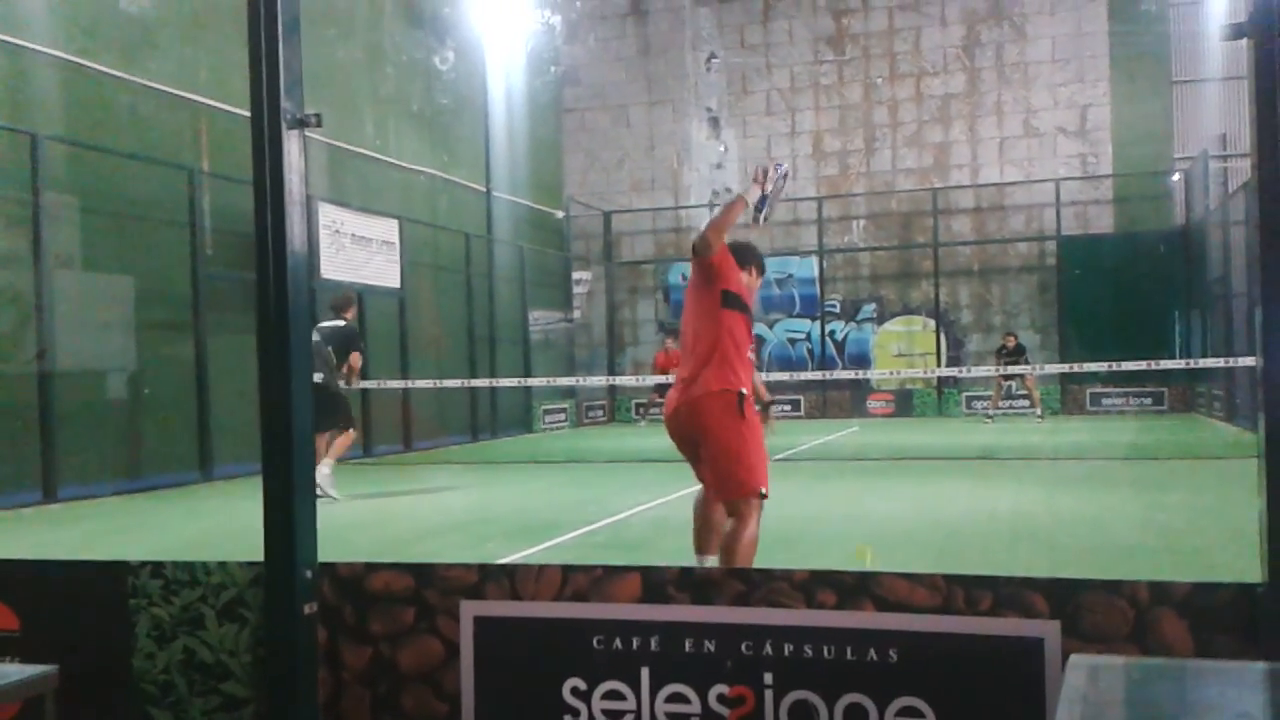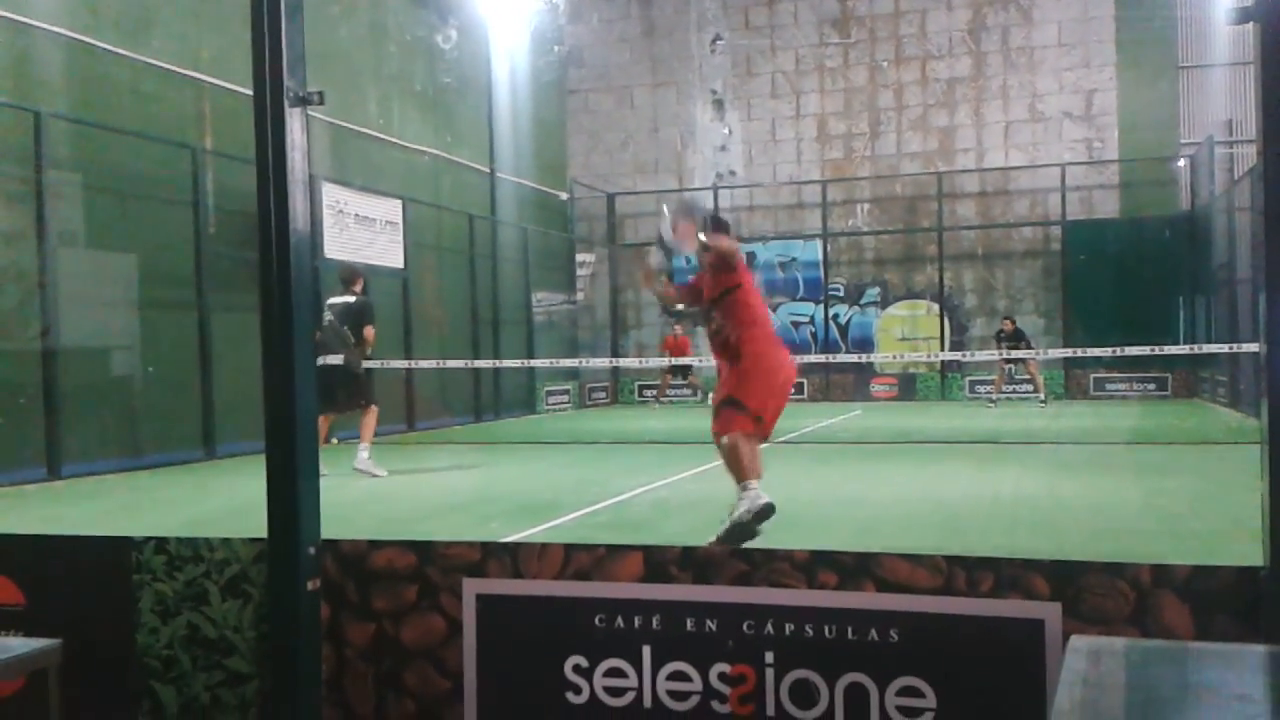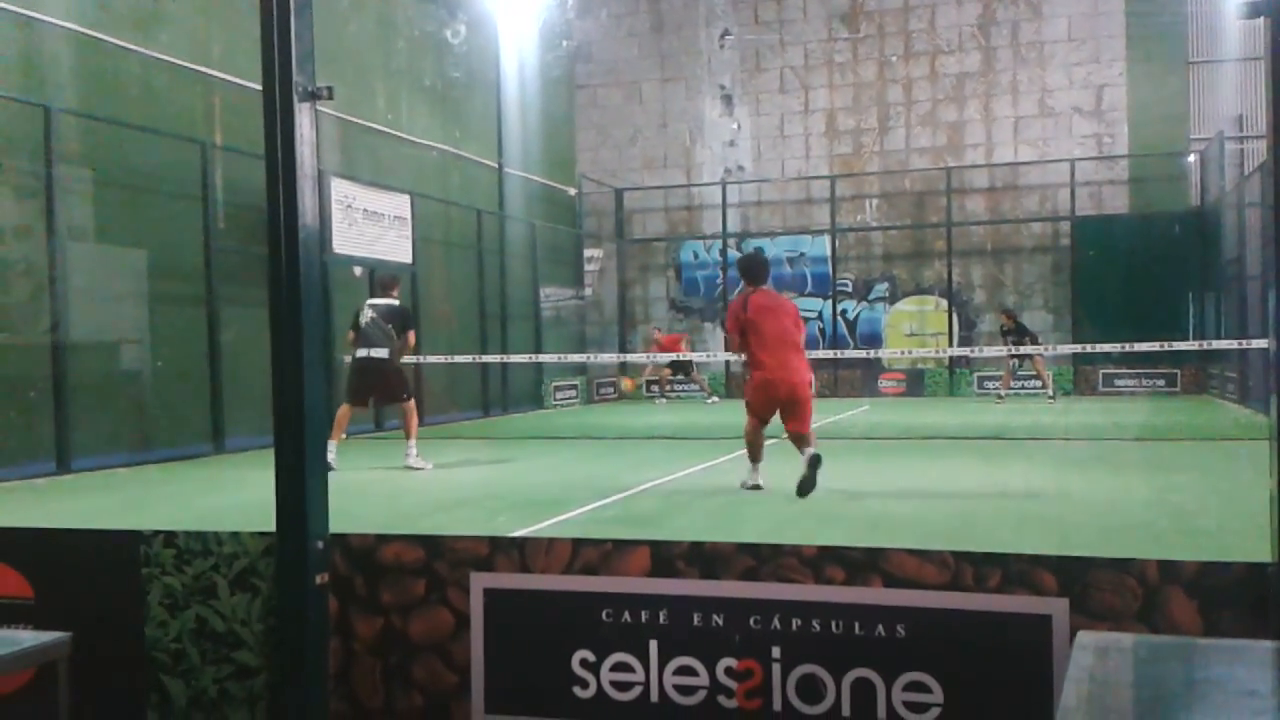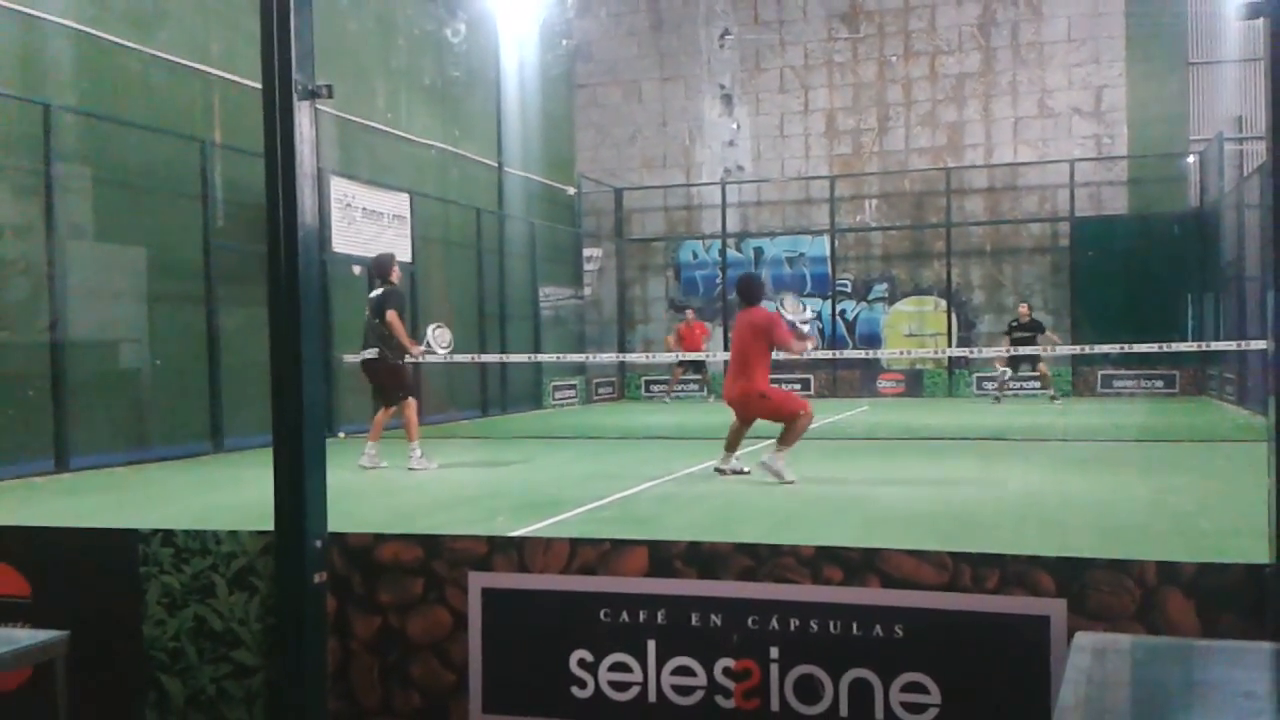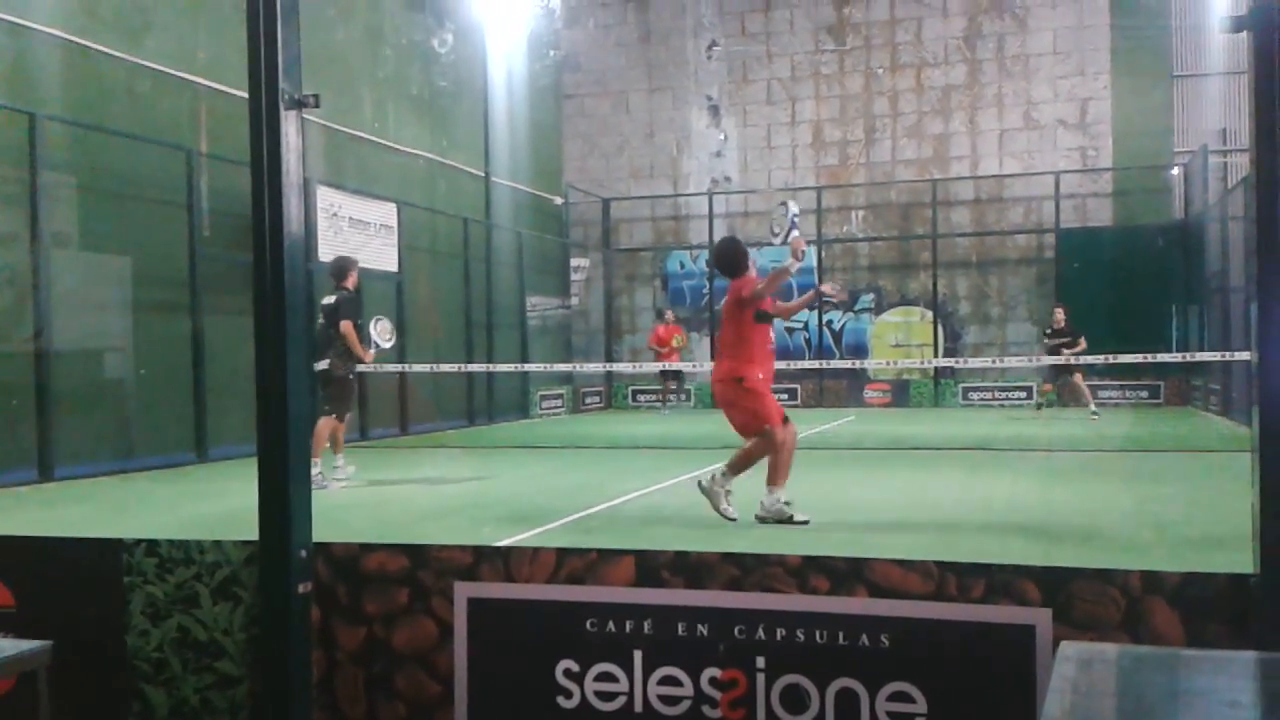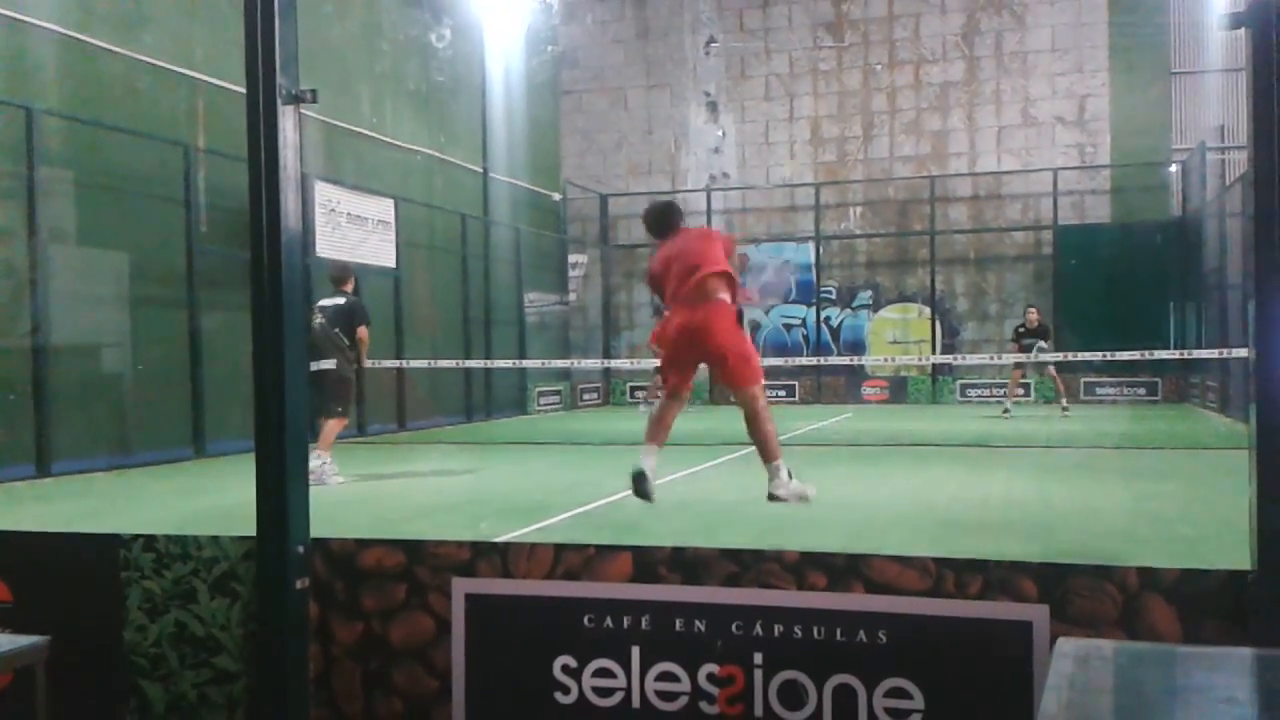
dt=0.7s
person 1, frame 1
left shoulder: (725, 302)
right shoulder: (715, 271)
left elbow: (741, 364)
right elbow: (709, 237)
left wrist: (764, 401)
right wrist: (750, 195)
left hip: (682, 406)
right hip: (718, 402)
left knee: (716, 487)
right knee: (745, 506)
person 1, frame 2
left shoulder: (728, 262)
right shoulder: (703, 282)
left elbow: (731, 248)
right elbow: (673, 296)
left wrist: (700, 239)
right wrist: (656, 281)
left hip: (758, 361)
right hip: (772, 364)
left knee: (728, 433)
right knee: (742, 440)
left ankle: (753, 499)
right ankle: (752, 501)
person 1, frame 3
left shoulder: (739, 305)
right shoulder: (788, 303)
left elbow: (735, 346)
right elbow: (800, 341)
left hip: (766, 378)
right hip: (800, 376)
left knee: (755, 423)
right knee: (800, 429)
left ankle: (754, 475)
right ankle: (809, 456)
person 1, frame 4
left shoulder: (742, 319)
right shoulder: (769, 317)
right elbow: (788, 346)
left wrist: (796, 333)
right wrist: (808, 344)
left hip: (733, 390)
right hip: (754, 390)
left knee: (745, 419)
right knee: (804, 413)
left ankle: (727, 461)
right ankle: (774, 459)
person 1, frame 5
left shoulder: (750, 291)
right shoulder: (745, 285)
left elbow: (782, 310)
right elbow: (763, 291)
left wrist: (817, 293)
right wrist: (794, 261)
left hip: (748, 378)
right hip: (738, 378)
left knee: (788, 435)
right knee: (774, 436)
left ankle: (773, 503)
right ankle: (719, 481)
person 1, frame 6
left shoulder: (657, 262)
right shoulder: (708, 236)
right elbow: (733, 262)
left hip: (678, 325)
right hip: (715, 316)
left knee: (671, 399)
right knee: (753, 398)
left ankle: (647, 465)
right ankle: (780, 480)
person 2, frame 1
left shoulder: (319, 328)
right shoulder: (350, 330)
left elbow: (319, 359)
right elbow: (354, 361)
right wrist: (350, 377)
left hip: (310, 384)
right hip: (326, 385)
left knee: (322, 432)
right knee: (348, 433)
left ankle: (317, 482)
right ankle: (323, 471)
person 2, frame 2
left shoulder: (328, 304)
right shoulder: (362, 303)
right elbow: (369, 334)
right wrist: (366, 350)
left hip: (324, 366)
right hip: (346, 365)
left knee: (325, 414)
right knee: (370, 410)
right ankle: (363, 456)
person 2, frame 3
left shoulder: (364, 307)
right shoulder: (402, 310)
left elbow: (350, 338)
right elbow: (411, 342)
left hip: (361, 359)
right hip: (385, 360)
left knee: (347, 405)
right knee: (409, 406)
left ankle: (330, 452)
right ankle: (412, 455)
person 2, frame 4
left shoulder: (376, 294)
right shoulder: (394, 292)
right elbow: (391, 318)
left wrist: (407, 347)
right wrist: (409, 346)
left hip: (372, 356)
right hip: (385, 357)
left knee: (388, 405)
right knee: (408, 403)
left ankle: (369, 454)
right ankle: (415, 455)
person 2, frame 5
left shoulder: (328, 300)
right shoulder: (348, 298)
right elbow: (346, 328)
left wrist: (356, 350)
right wrist: (362, 354)
left hip: (326, 364)
right hip: (339, 367)
left knee: (339, 416)
right knee: (330, 416)
left ankle: (339, 465)
right ankle: (314, 471)
person 2, frame 6
left shoulder: (319, 305)
right shoulder: (353, 303)
left elbow: (311, 335)
right elbow: (362, 334)
right wrist: (362, 357)
right hip: (339, 366)
left knee: (327, 414)
right knee: (339, 418)
left ankle: (325, 463)
right ankle: (315, 463)
